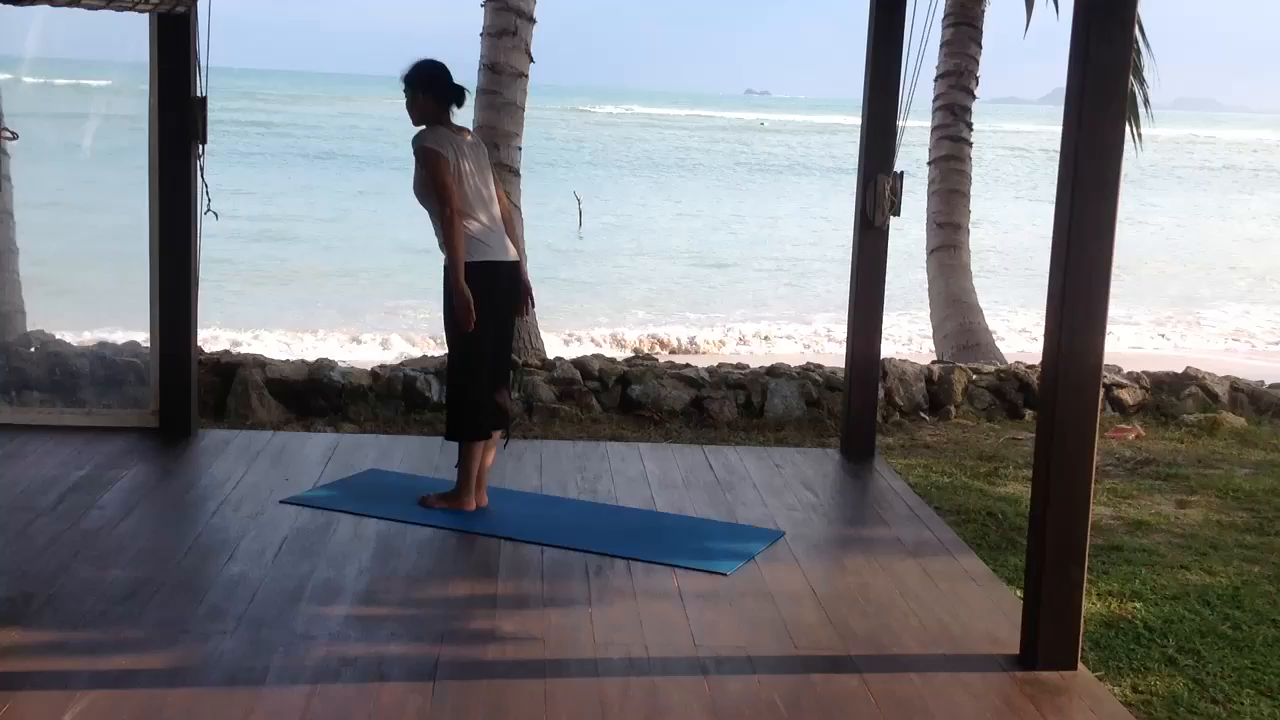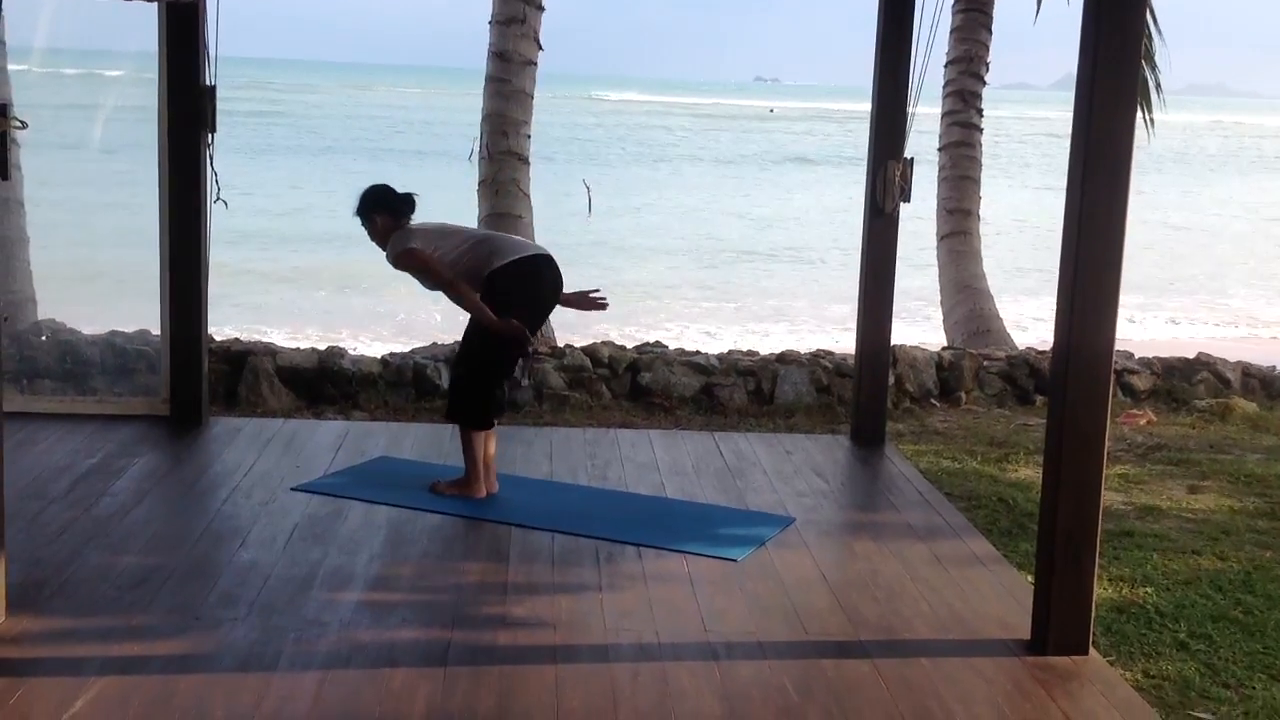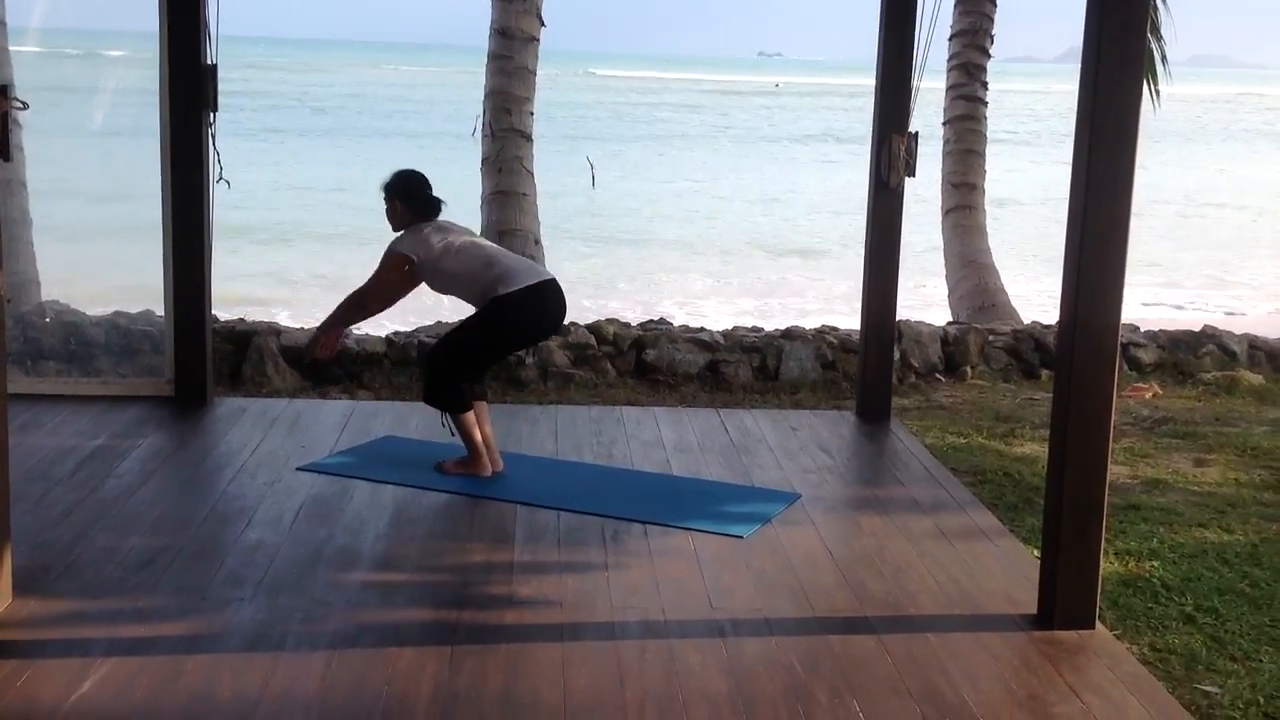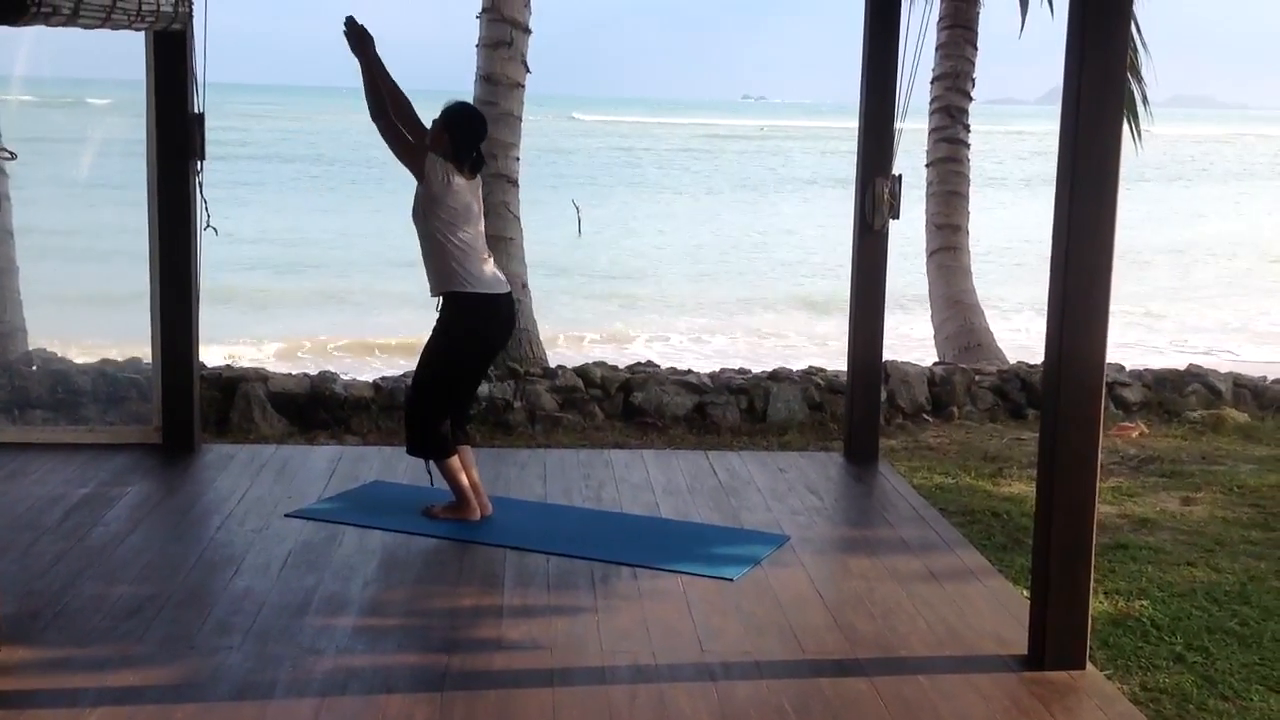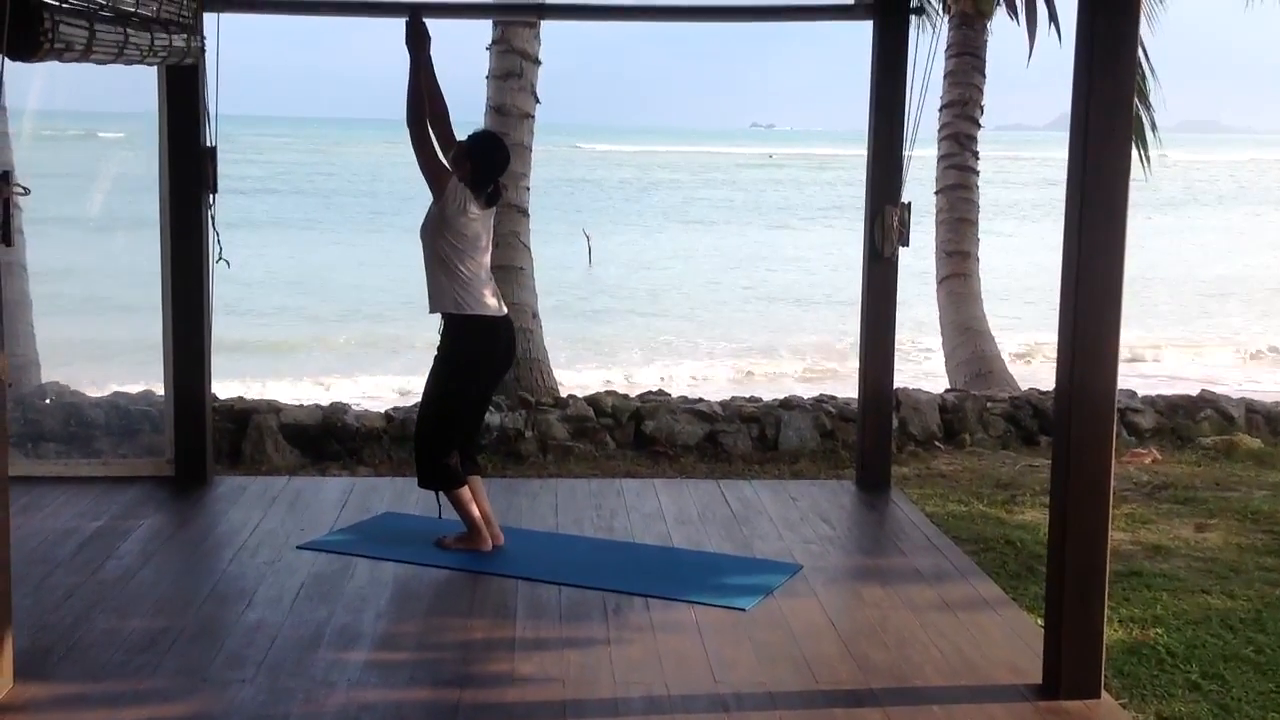
dt=1s
person 1, frame 1
left shoulder: (429, 142)
right shoulder: (471, 140)
left elbow: (451, 214)
left wrist: (458, 284)
right wrist: (521, 272)
left hip: (477, 271)
right hip: (505, 268)
left knee: (469, 381)
right knee: (491, 379)
left ankle: (464, 494)
right ankle: (478, 489)
person 1, frame 2
left shoulder: (399, 249)
right shoulder: (426, 233)
left elbow: (451, 284)
left wrist: (495, 324)
right wrist: (561, 298)
left hip: (518, 278)
right hip: (544, 270)
left knee: (471, 377)
right knee: (487, 374)
left ankle: (473, 481)
right ankle: (487, 476)
person 1, frame 3
left shoulder: (411, 241)
right shoulder: (440, 231)
left elbow: (368, 294)
right elbow: (393, 292)
left wrist: (325, 331)
right wrist: (341, 326)
left hip: (521, 304)
right hip: (548, 298)
left knee: (441, 365)
right knee: (464, 362)
left ankle: (478, 460)
right ankle: (490, 454)
person 1, frame 4
left shoulder: (436, 175)
right shoulder: (467, 176)
left elbow: (386, 121)
right elbow: (407, 119)
left wrist: (365, 59)
right wrist: (372, 59)
left hip: (470, 310)
right hip: (498, 307)
left knee: (425, 407)
right knee: (449, 405)
left ankle: (466, 503)
right ankle: (476, 496)
person 1, frame 5
left shoulder: (452, 197)
right shoulder: (481, 199)
left elbow: (419, 129)
right elbow: (440, 125)
left wrist: (418, 57)
right wrist: (425, 60)
left hip: (470, 336)
right hip: (496, 333)
left knee: (434, 439)
right knee: (458, 436)
left ankle: (477, 532)
right ankle: (489, 527)
